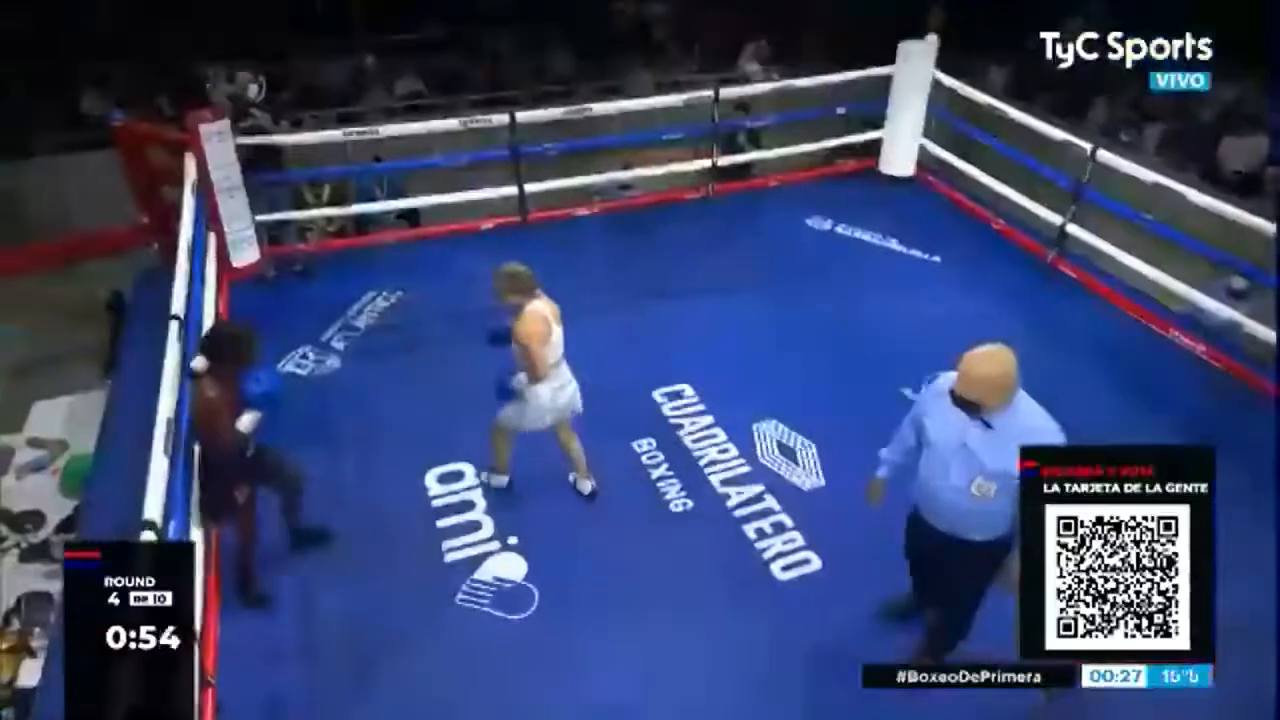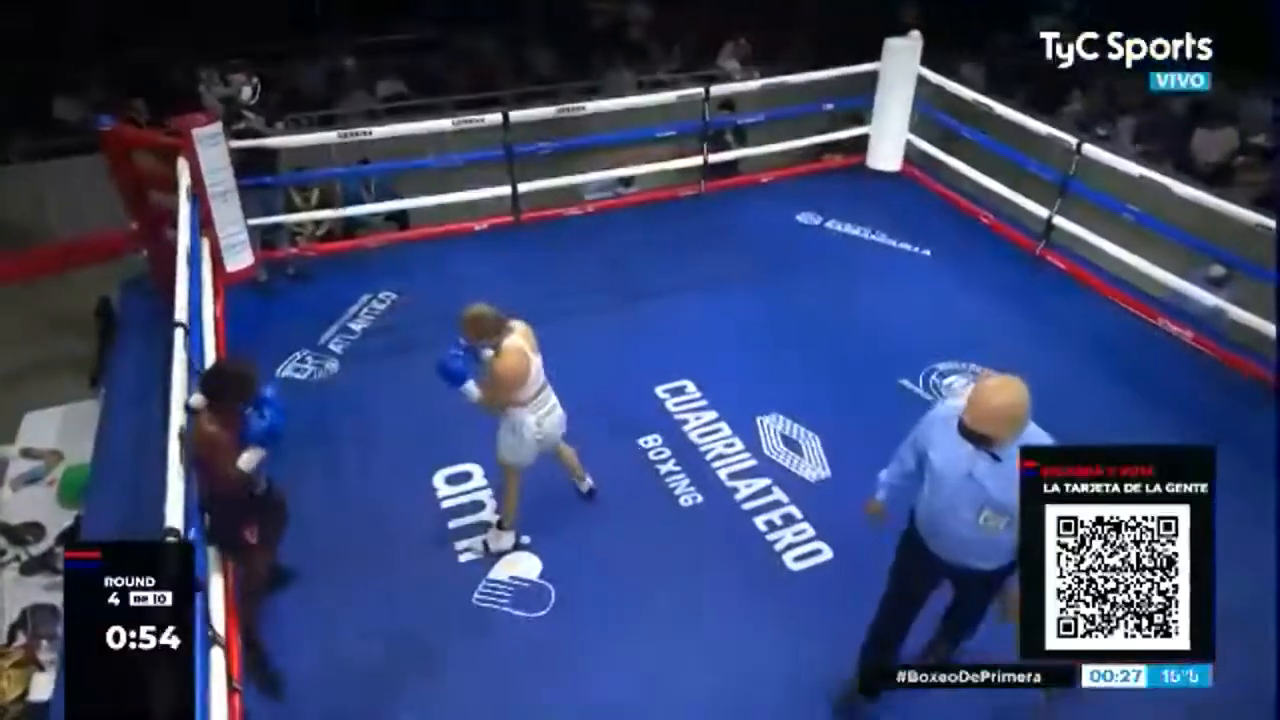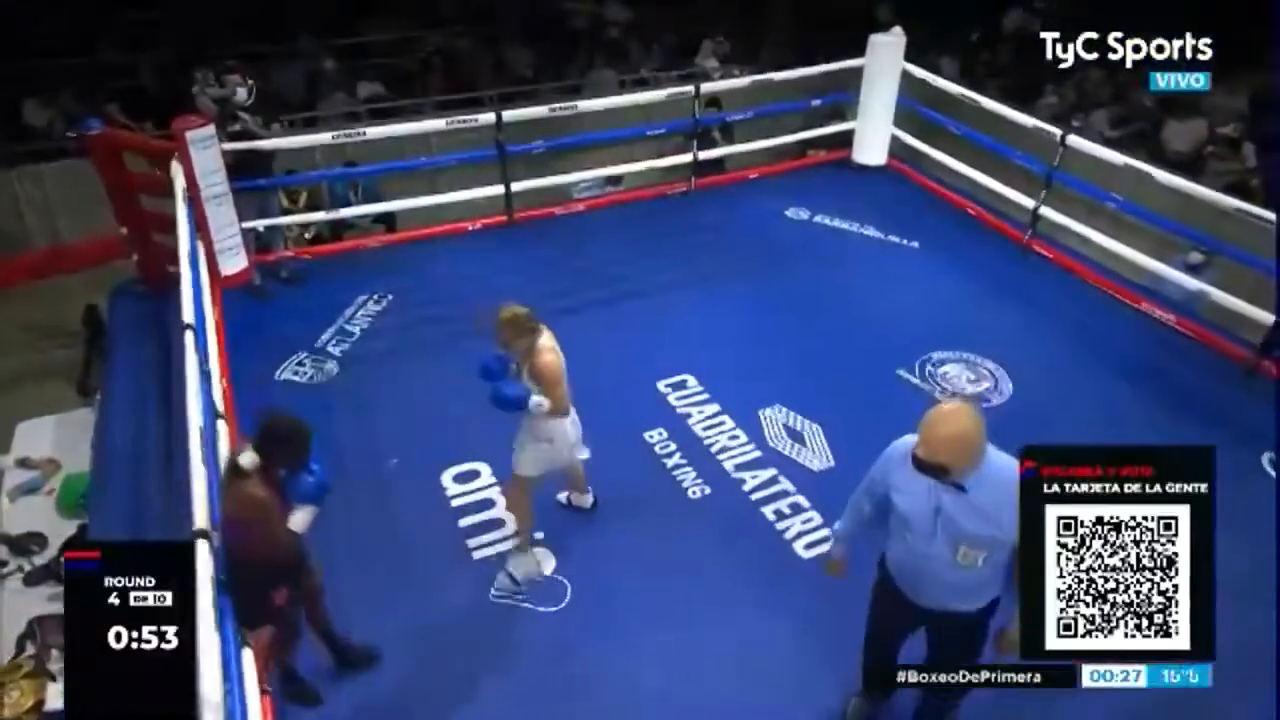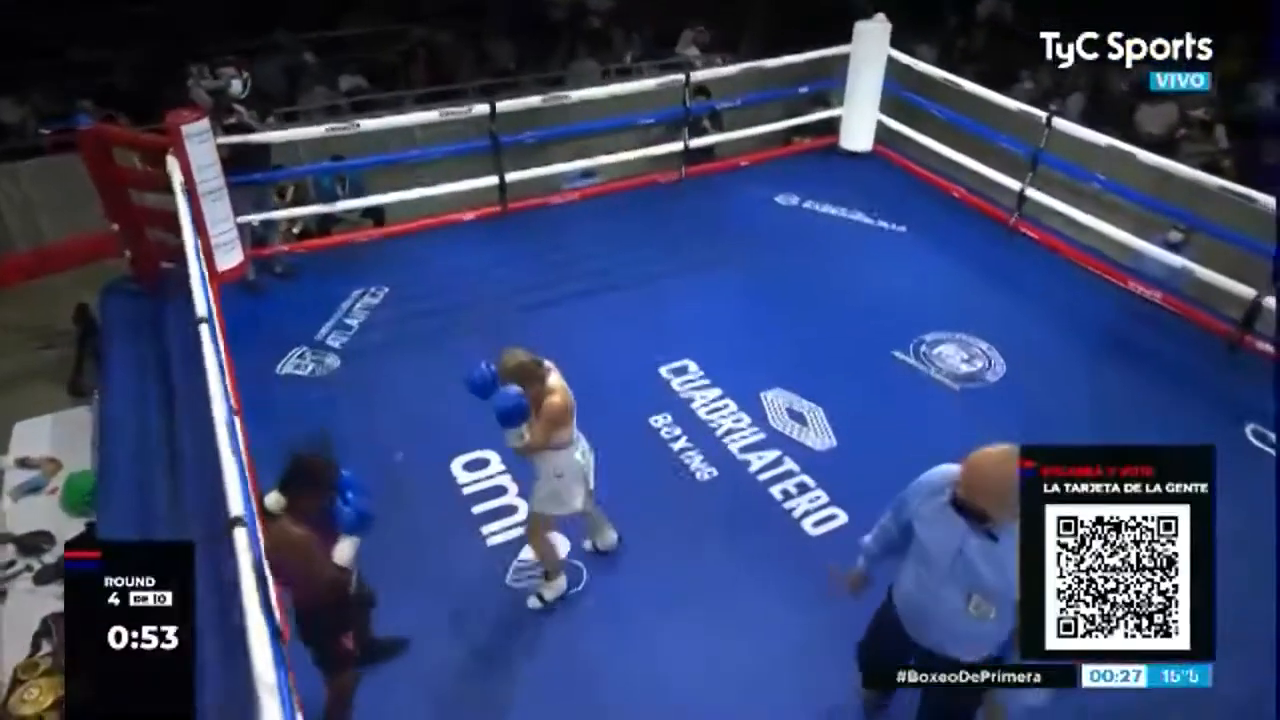
dt=0.5s
person 1, frame 1
left shoulder: (1040, 436)
right shoulder: (941, 389)
right elbow: (911, 432)
left wrist: (1022, 557)
right wrist: (885, 471)
left hip: (981, 542)
right hip: (926, 516)
left knee: (959, 599)
right knee: (920, 564)
left ankle: (935, 650)
right ankle: (925, 599)
person 1, frame 2
right shoulder: (946, 415)
right elbow: (911, 455)
left wrist: (1020, 587)
right wrist: (884, 493)
left hip: (985, 566)
right hip: (924, 539)
left knee: (967, 613)
right knee: (893, 612)
left ankle: (946, 643)
right ankle: (865, 687)
person 1, frame 3
left shoulder: (1016, 489)
right shoulder: (900, 454)
right elbow: (868, 500)
left wrist: (1021, 622)
right wrist: (841, 541)
left hip: (965, 611)
right hip: (898, 582)
left knee: (947, 683)
right knee: (879, 644)
right ankle: (875, 691)
person 1, frame 4
right shoulder: (937, 482)
right elbow: (896, 522)
right wrist: (867, 561)
left hip: (963, 661)
right hip: (903, 612)
right knee: (871, 658)
right ankle: (882, 687)
person 2, frame 1
left shoulder: (222, 377)
right shoulder: (210, 397)
right elbow: (225, 446)
left wrist: (252, 403)
right wrist: (252, 413)
left hip: (246, 452)
right hip: (225, 467)
left knee: (291, 480)
right knee: (248, 530)
left ankle: (296, 533)
right ankle: (247, 584)
person 2, frame 2
left shoulder: (224, 411)
right shoulder: (208, 432)
right elbow: (227, 483)
left wrist: (262, 412)
right wrist: (257, 448)
left hip: (254, 490)
right hip: (234, 507)
left knee: (277, 518)
right knee: (252, 581)
left ankle: (268, 569)
right ankle: (255, 656)
person 2, frame 3
left shoulder: (247, 460)
right shoulder: (255, 497)
right elbow: (280, 550)
left wrist: (292, 484)
right wrist: (307, 506)
left hip: (271, 555)
right hip: (260, 570)
left knee: (314, 595)
right knee: (287, 627)
left ankle: (341, 651)
right ankle: (287, 676)
person 2, frame 4
left shoulder: (280, 504)
right shoulder: (293, 536)
right elbow: (328, 583)
right wrist: (350, 536)
left hip: (339, 596)
right hip: (326, 615)
left knee: (362, 616)
right knee: (344, 688)
left ankle: (368, 649)
person 3, frame 1
left shoulder: (525, 326)
right shoulder: (548, 304)
left elbow: (537, 373)
left wrist: (514, 385)
right wrist: (510, 337)
left hip: (539, 394)
right hip: (562, 382)
left knee: (501, 430)
right knee: (565, 432)
left ankle: (499, 476)
right ankle: (585, 481)
person 3, frame 2
left shoulder: (503, 366)
right shoulder: (519, 327)
left elbow: (494, 405)
left wrist: (464, 383)
right wrist: (480, 355)
left hip: (524, 421)
right hip: (547, 405)
left knee: (510, 477)
right knee: (558, 445)
left ankle: (505, 534)
right ankle: (583, 482)
person 3, frame 3
left shoulder: (545, 361)
right shoulder: (536, 335)
left elbow: (560, 406)
right elbow: (524, 371)
left wrist: (527, 402)
right wrist: (506, 369)
left hip: (548, 431)
right hip: (541, 423)
left knee: (516, 493)
right knee: (569, 461)
left ankle: (524, 559)
right ankle: (582, 495)
person 3, frame 4
left shoulder: (554, 403)
right shoulder: (542, 369)
left elbow: (527, 448)
right elbow: (509, 395)
left wrist: (513, 426)
right wrist: (495, 391)
left hip: (559, 465)
right hip: (567, 453)
left knee: (536, 531)
right knee: (582, 504)
left ankle: (555, 579)
right ankle: (605, 537)
person 4, frame 1
right shoulder: (235, 111)
left elbow: (285, 132)
left wrist: (268, 125)
left hip: (275, 171)
right hip: (251, 174)
left ankle: (295, 261)
right ankle: (266, 268)
person 4, frame 2
left shoulder: (264, 107)
right shoulder: (228, 112)
left wrist: (260, 128)
left hip: (269, 175)
right hip: (245, 179)
left knee: (278, 222)
right knee: (252, 227)
left ankle: (288, 266)
right ankle: (259, 273)
person 4, frame 3
left shoulder: (260, 107)
right shoulder: (222, 113)
left elbow: (276, 136)
left wrist: (254, 129)
left hip: (265, 177)
right hip: (239, 182)
left knee: (274, 224)
right knee: (246, 230)
left ankle: (281, 267)
right ankle: (253, 276)
person 4, frame 4
right shoulder: (218, 108)
left wrist: (249, 121)
left hip: (261, 171)
right hip: (236, 177)
left knee: (269, 219)
right knee: (242, 223)
left ankle: (275, 262)
right ankle: (249, 272)
